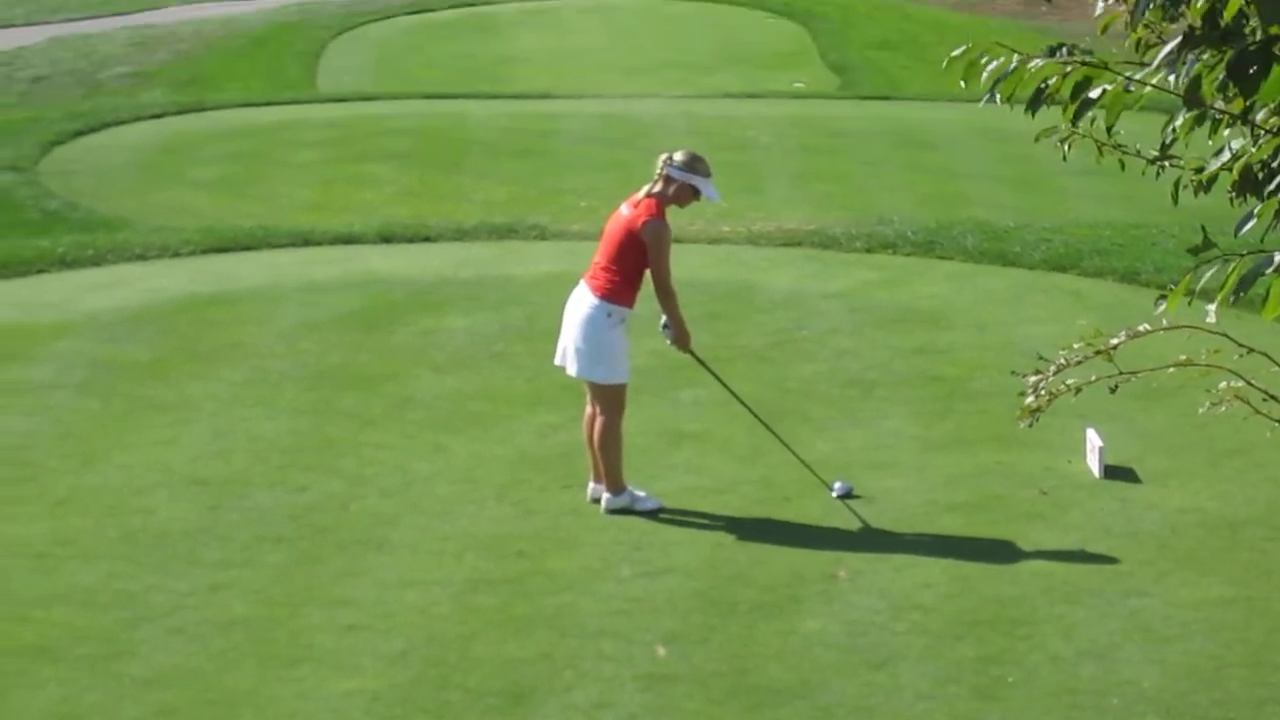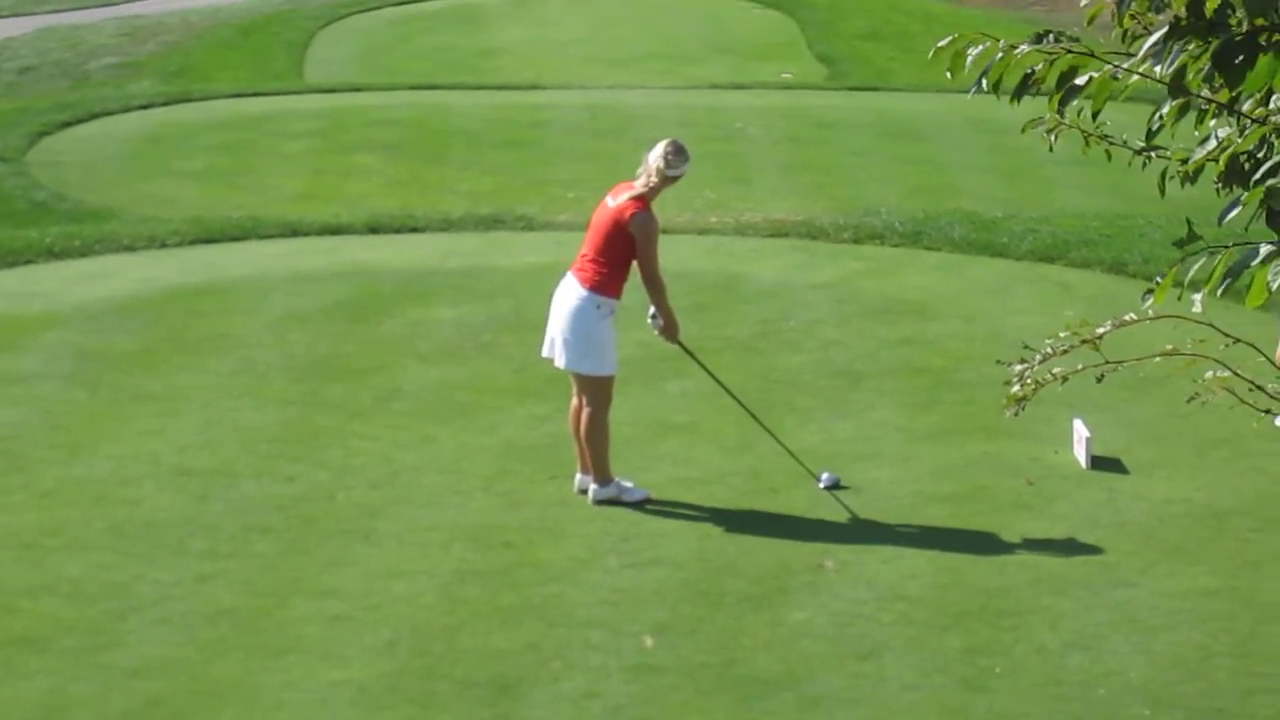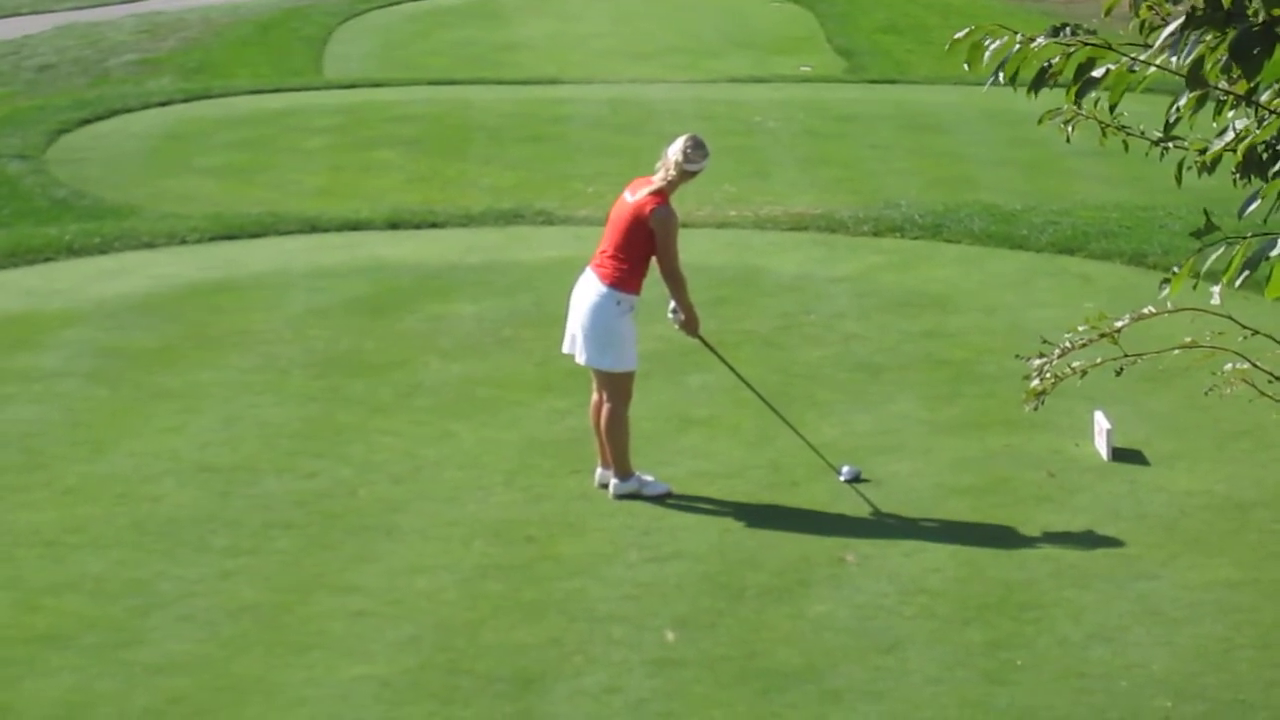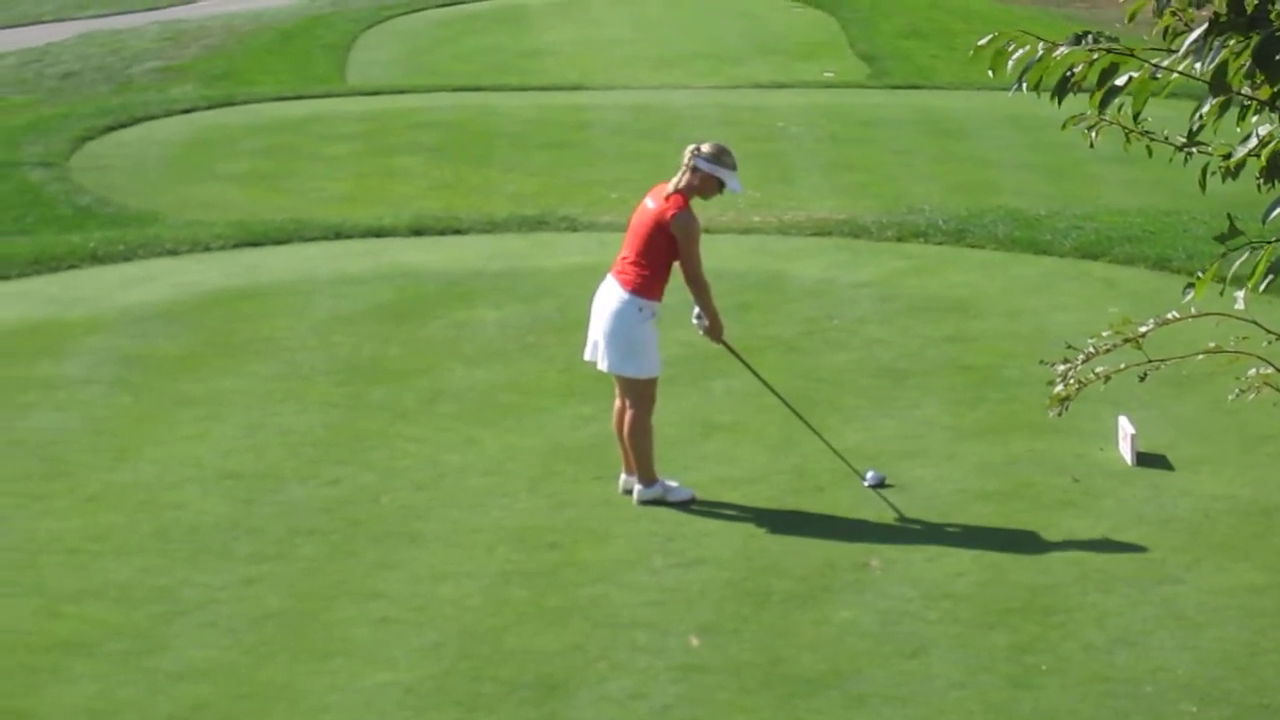
dt=0.7s
person 1, frame 1
left shoulder: (638, 200)
right shoulder: (655, 225)
right elbow: (663, 287)
left wrist: (669, 320)
right wrist: (679, 329)
left hip: (587, 303)
right hip: (602, 315)
left knee: (597, 404)
right knee: (611, 410)
left ankle: (599, 482)
right ankle: (615, 493)
person 1, frame 2
left shoulder: (621, 191)
right shoulder: (642, 217)
right elbow: (651, 277)
left wrist: (657, 309)
right wrist: (668, 319)
left hip: (574, 293)
right hip: (591, 306)
left knee: (583, 395)
right knee: (598, 401)
left ankle: (586, 473)
right ankle: (602, 483)
person 1, frame 3
left shoulder: (638, 186)
right shoulder: (661, 213)
right elbow: (671, 273)
left wrist: (676, 304)
right wrist: (689, 315)
left hip: (592, 288)
right hip: (610, 302)
left knee: (603, 391)
right knee: (618, 397)
left ankle: (607, 468)
right ankle: (623, 478)
person 1, frame 4
left shoulder: (662, 191)
right shoulder: (683, 218)
right elbow: (695, 278)
left wrist: (702, 310)
right wrist: (714, 320)
left hip: (614, 295)
right hip: (632, 308)
left knee: (626, 397)
right knee: (641, 403)
left ankle: (632, 474)
right ankle: (647, 484)
